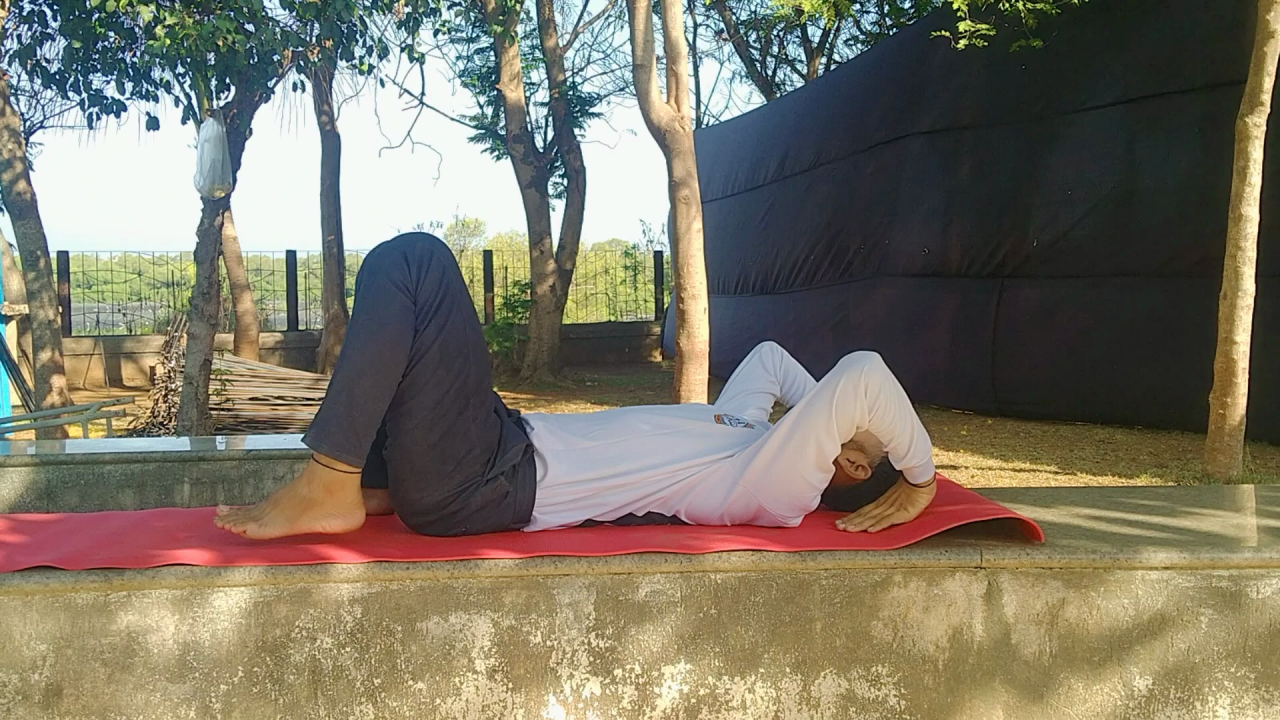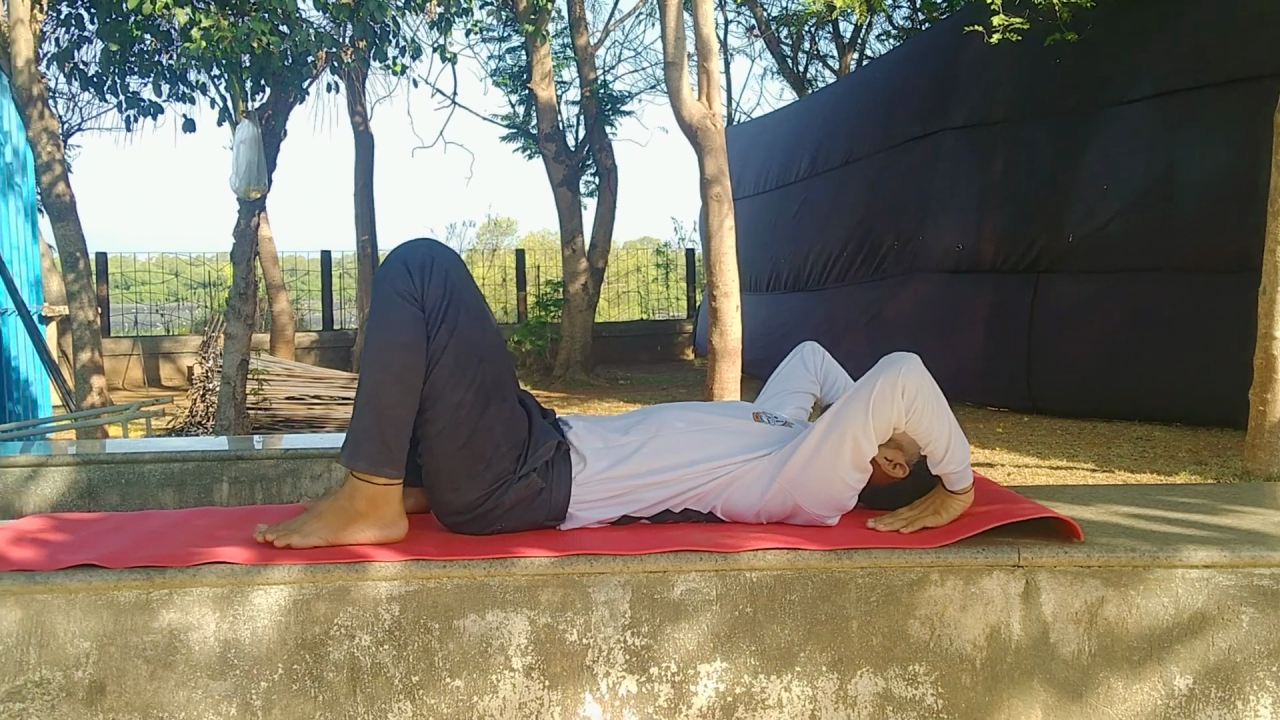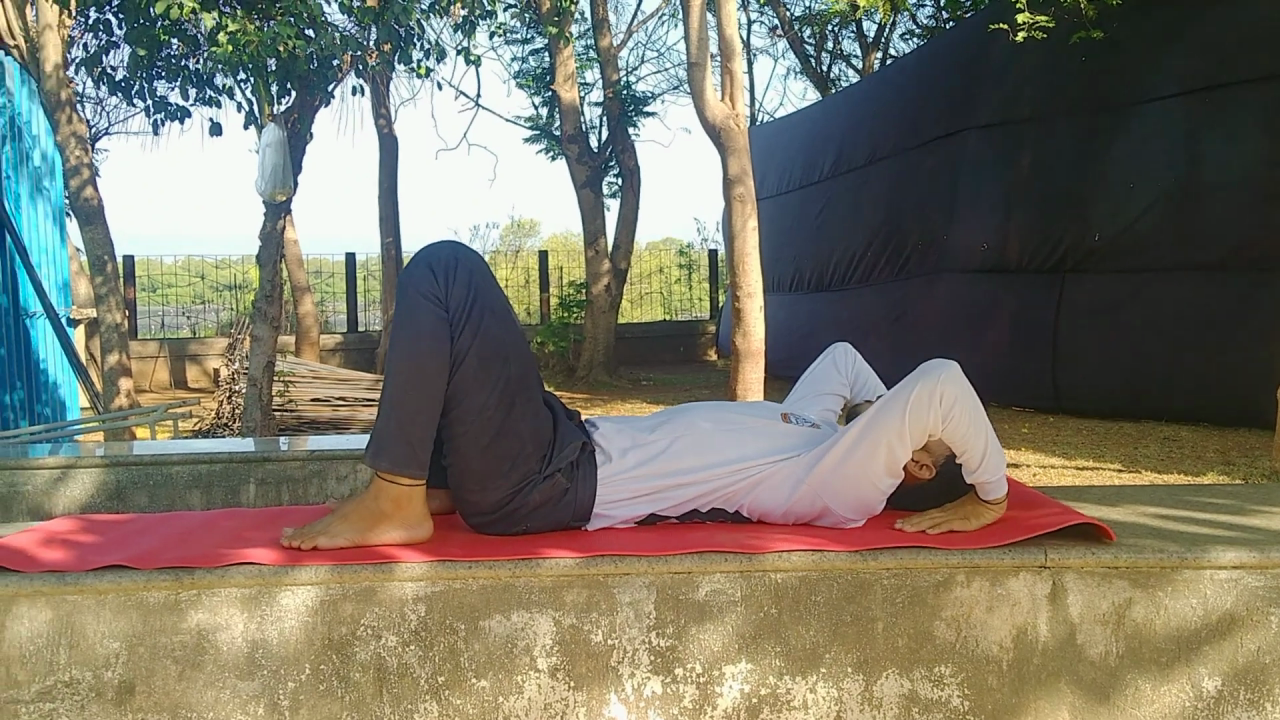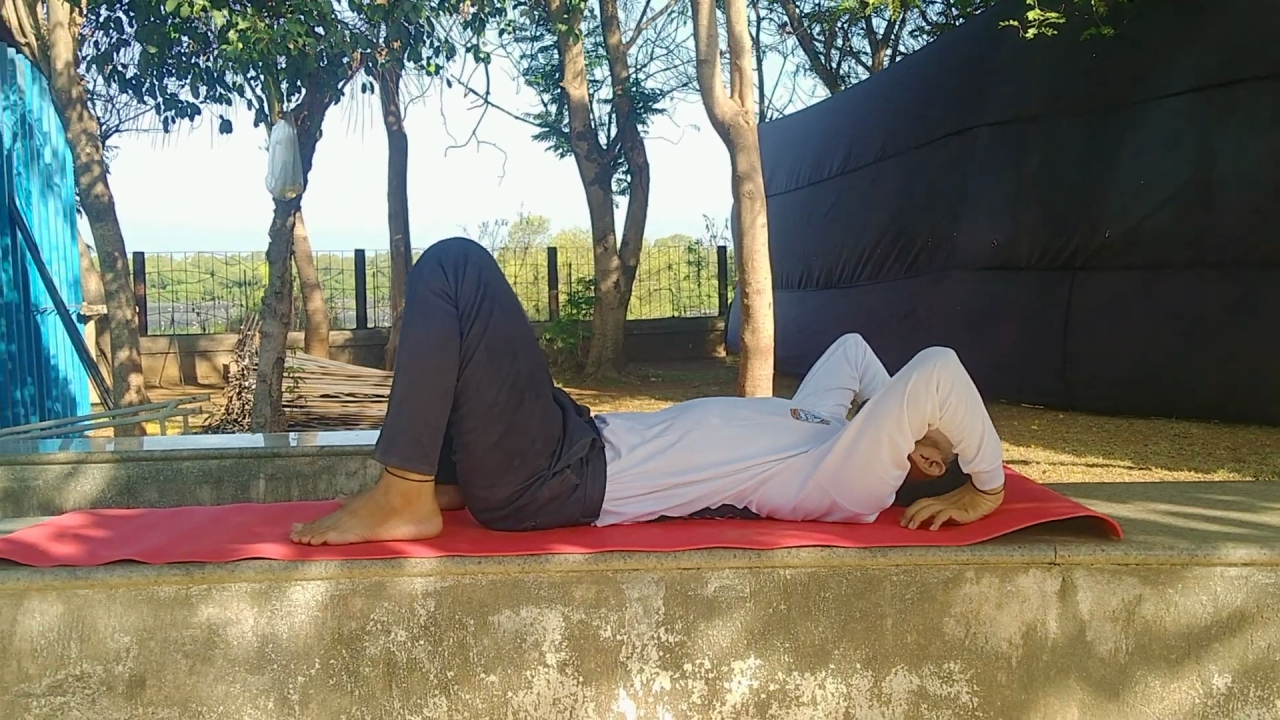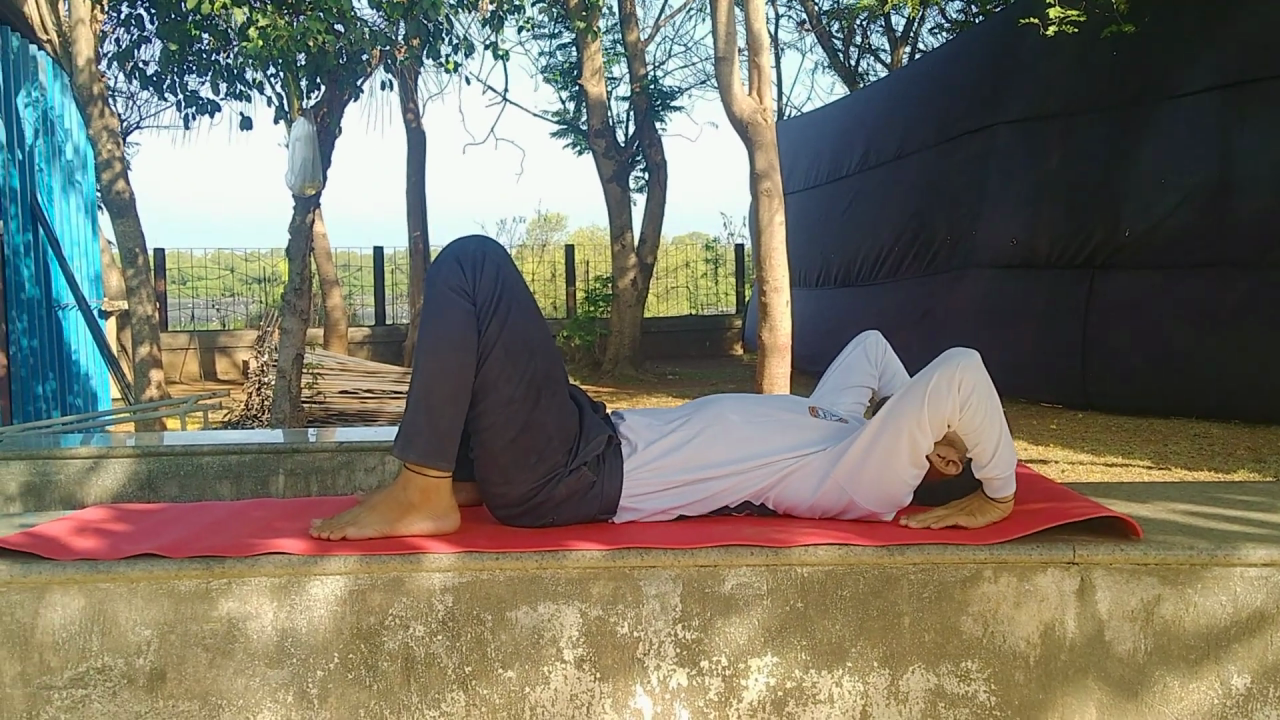
dt=0.2s
person 1, frame 1
left shoulder: (787, 488)
right shoulder: (750, 426)
left elbow: (863, 371)
right elbow: (770, 355)
left wrist: (919, 478)
right wrist: (823, 403)
left hip: (472, 484)
right hip: (515, 449)
left knee: (412, 261)
right knee: (404, 269)
left ankle: (328, 492)
right ankle: (367, 486)
person 1, frame 2
left shoulder: (823, 487)
right shoulder: (792, 430)
left elbow: (904, 373)
right elbow: (810, 354)
left wrist: (959, 487)
right wrist: (863, 407)
left hip: (513, 480)
right hip: (546, 448)
left knee: (419, 268)
right knee: (421, 279)
left ankle: (368, 504)
right ankle: (403, 486)
person 1, frame 3
left shoulder: (852, 489)
right shoulder: (819, 431)
left elbow: (940, 381)
right elbow: (841, 355)
left wrist: (992, 494)
right wrist: (890, 410)
left hip: (539, 482)
right hip: (573, 450)
left knee: (444, 271)
right knee: (445, 281)
left ankle: (393, 504)
right ankle: (431, 486)
person 1, frame 4
left shoulder: (860, 484)
right shoulder: (825, 426)
left elbow: (938, 368)
right elbow: (851, 344)
left wrist: (986, 486)
right wrist: (896, 404)
left hip: (548, 478)
right hip: (579, 446)
left knee: (455, 267)
right knee: (456, 277)
left ankle: (403, 499)
right ankle: (435, 478)
person 1, frame 5
left shoulder: (878, 483)
right shoulder: (844, 422)
left elbow: (960, 370)
right elbow: (870, 340)
left wrist: (998, 494)
right wrist: (921, 404)
left hip: (563, 475)
right hip: (601, 442)
left knee: (472, 264)
right knee: (472, 273)
left ankle: (422, 495)
right ankle: (455, 480)
